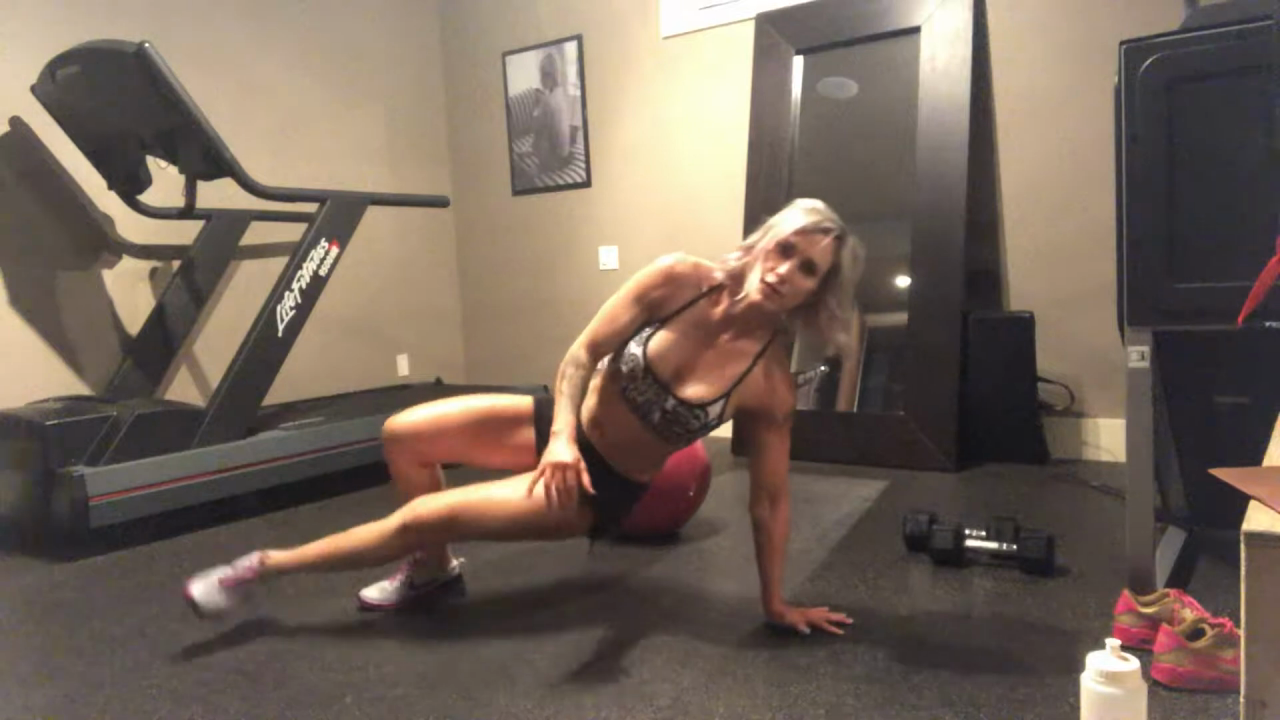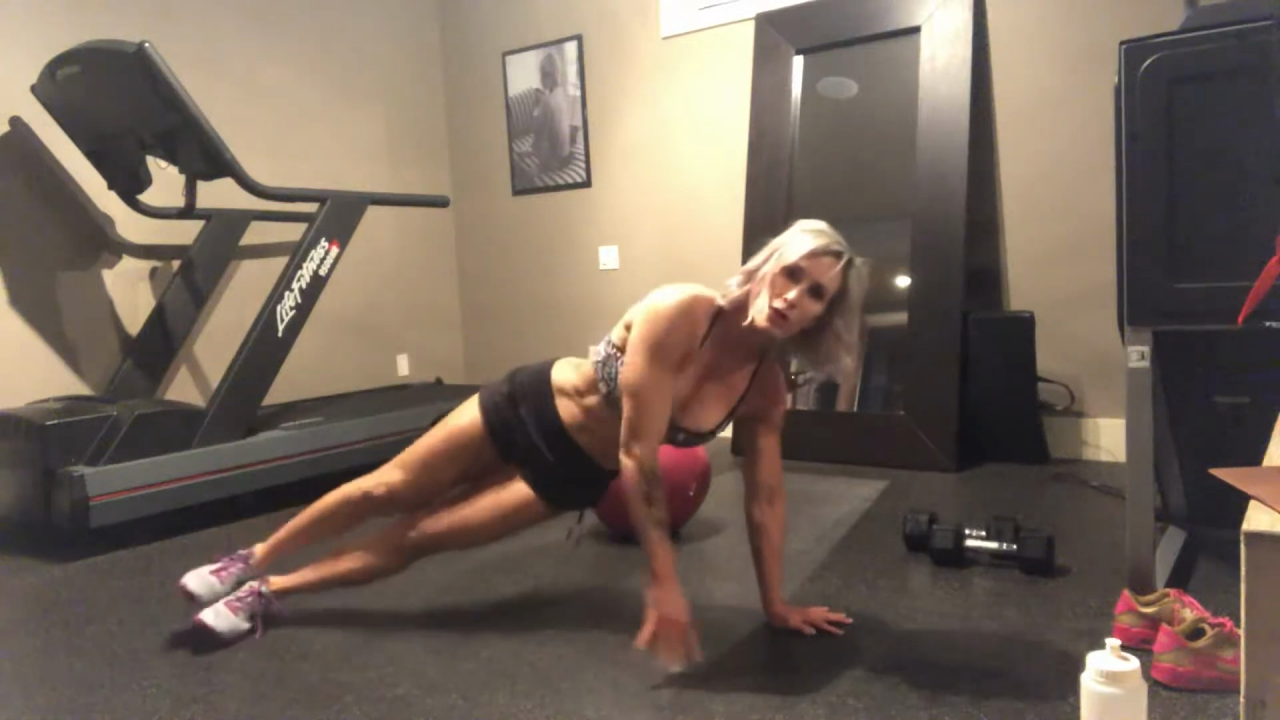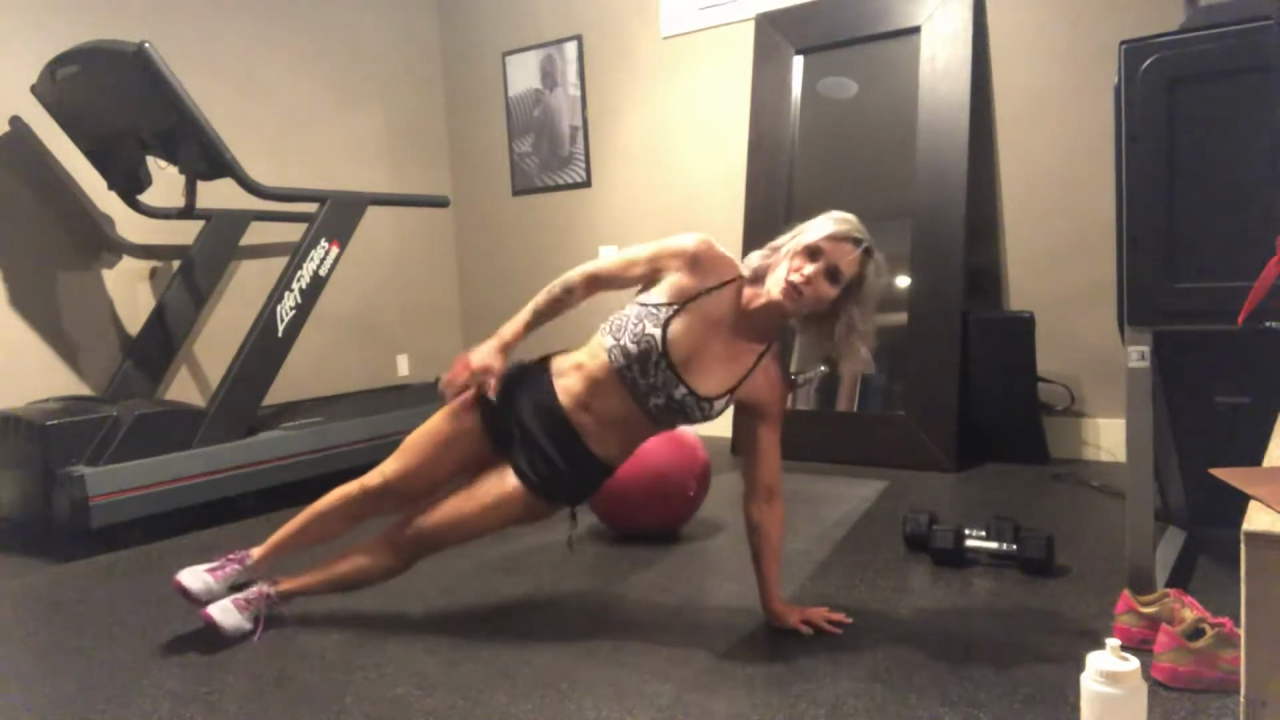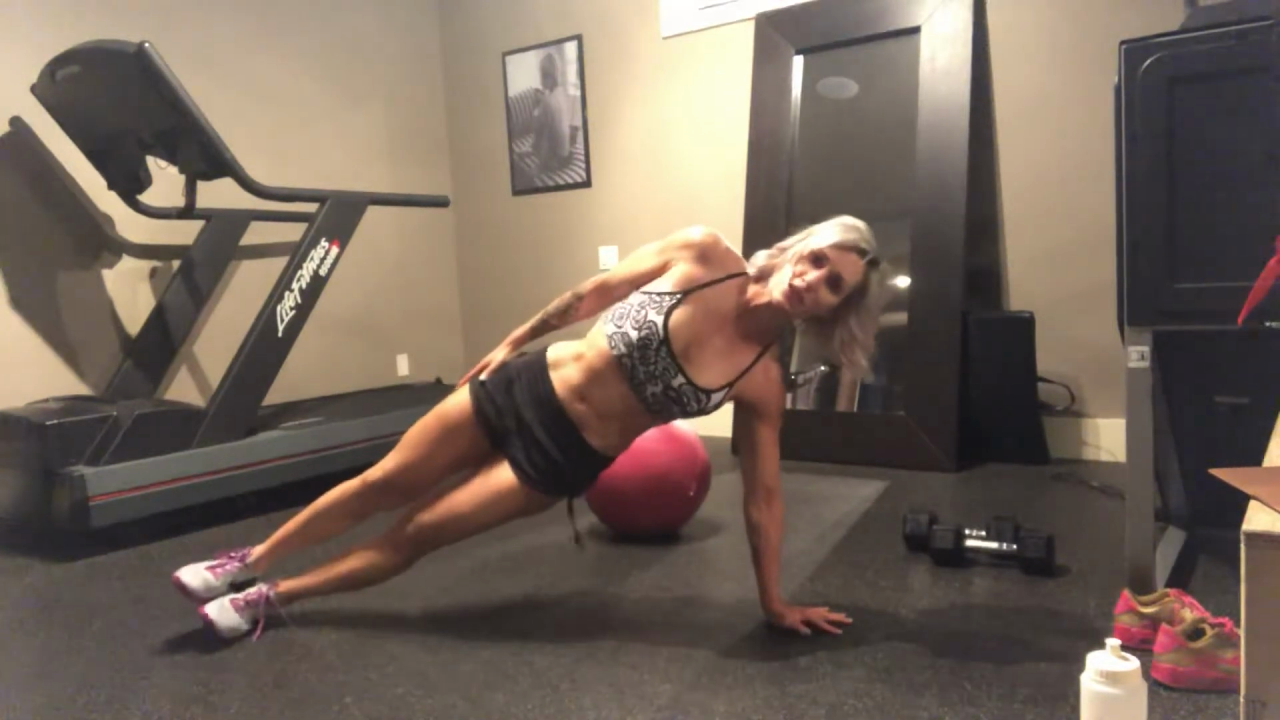
dt=0.7s
person 1, frame 1
left shoulder: (770, 386)
right shoulder: (679, 278)
left elbow: (769, 498)
right elbow: (582, 353)
left wrist: (776, 603)
right wrist: (563, 436)
left hip: (606, 489)
right hip: (561, 424)
left knee: (425, 517)
right knee: (403, 434)
left ankle: (271, 565)
right ankle: (433, 569)
person 1, frame 2
left shoulder: (766, 392)
right shoulder: (681, 311)
left elbow: (764, 500)
right elbow: (638, 457)
left wrist: (776, 604)
right wrist: (664, 581)
left hip: (575, 473)
right hip: (533, 407)
left knee: (418, 536)
right knee: (388, 490)
left ankle: (267, 592)
right ankle: (256, 557)
person 1, frame 3
left shoulder: (764, 383)
right shoulder: (697, 260)
left elbow: (764, 496)
right elbow: (586, 276)
left wrist: (775, 603)
right wrist: (501, 340)
left hip: (570, 467)
right hip: (530, 397)
left knee: (415, 538)
right knee: (384, 489)
left ankle: (272, 594)
right ankle: (250, 561)
person 1, frame 4
left shoulder: (762, 382)
right shoulder: (703, 253)
left elbow: (762, 493)
right elbow: (595, 290)
left wrist: (775, 602)
right wrist: (513, 341)
left hip: (564, 457)
right hip: (525, 386)
left knee: (413, 536)
right knee: (384, 485)
left ankle: (272, 596)
right ankle: (250, 560)
